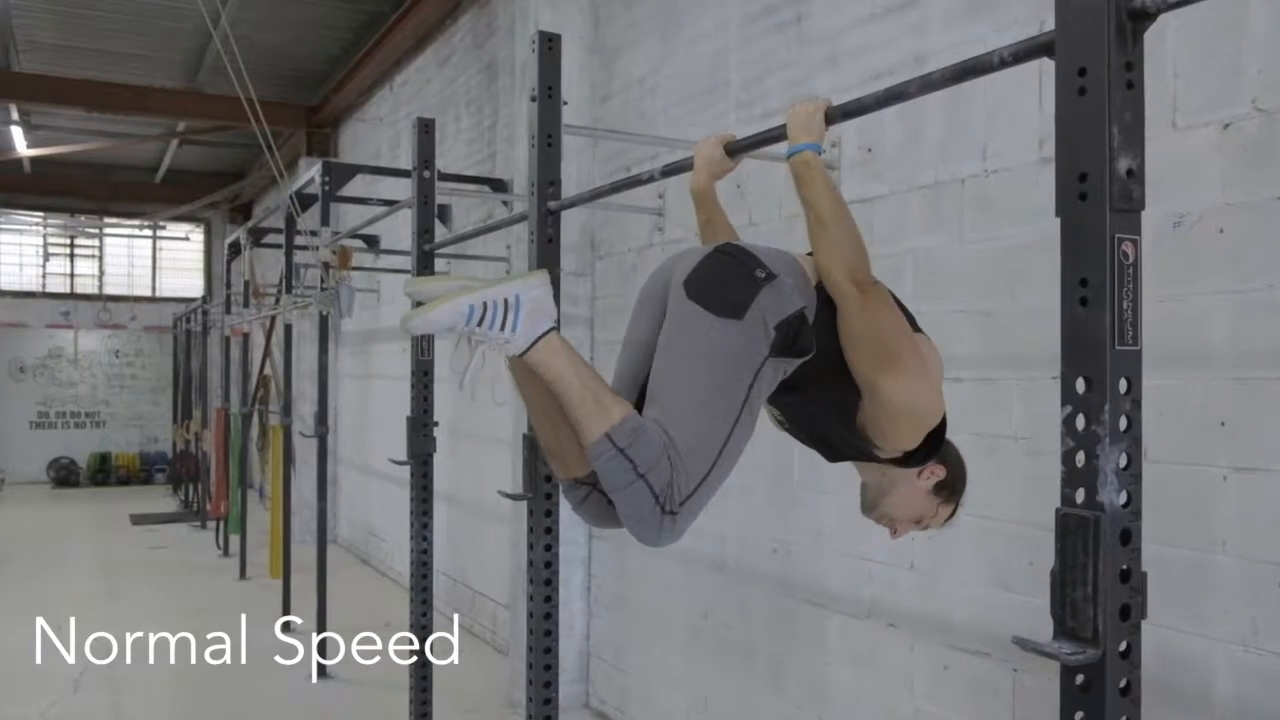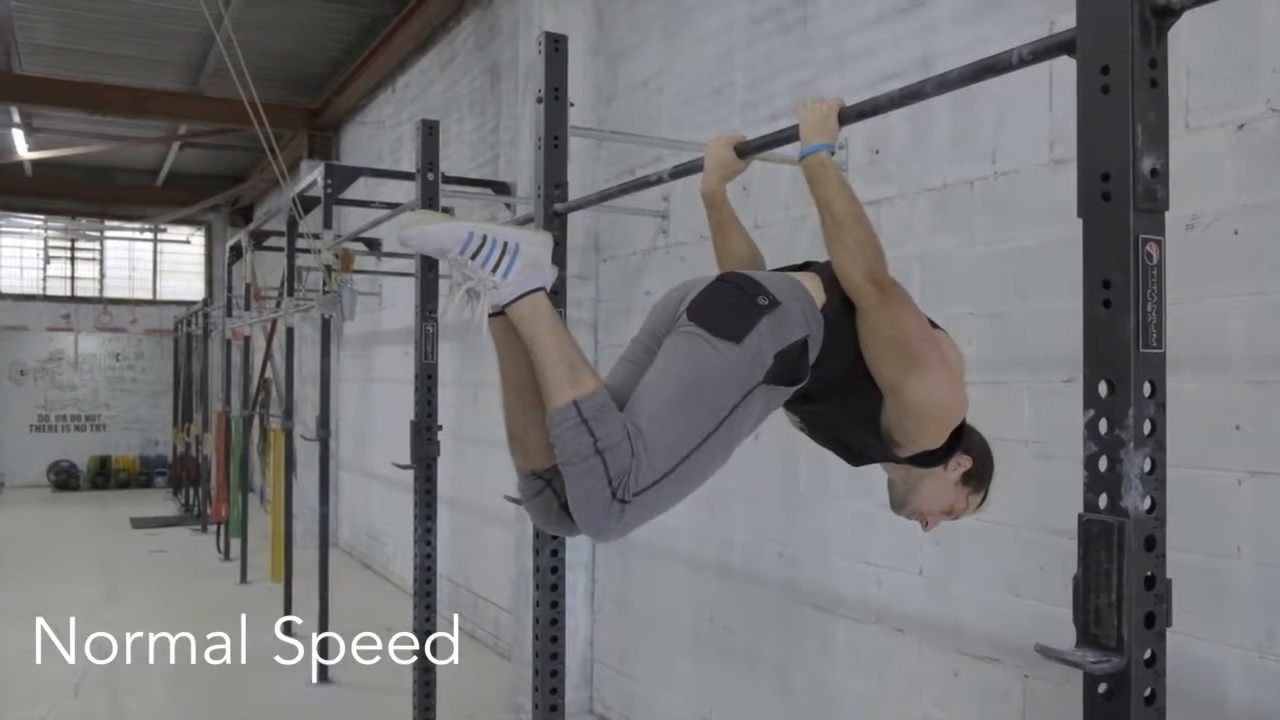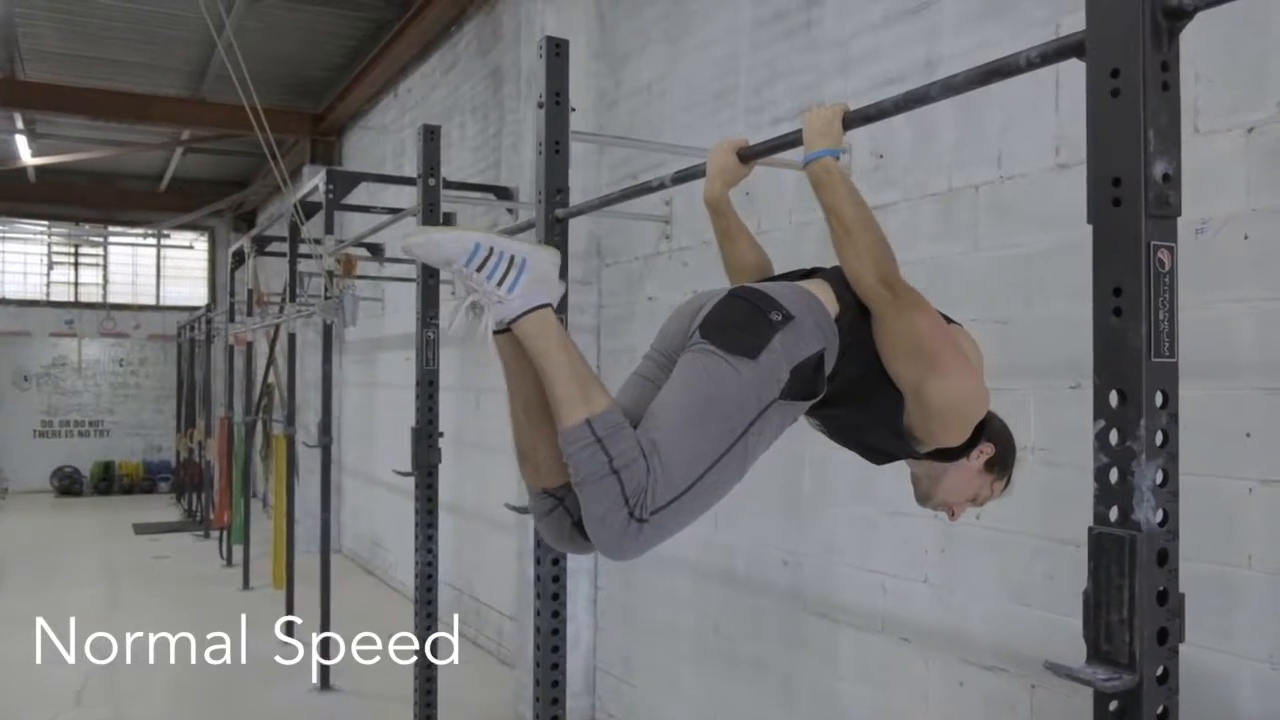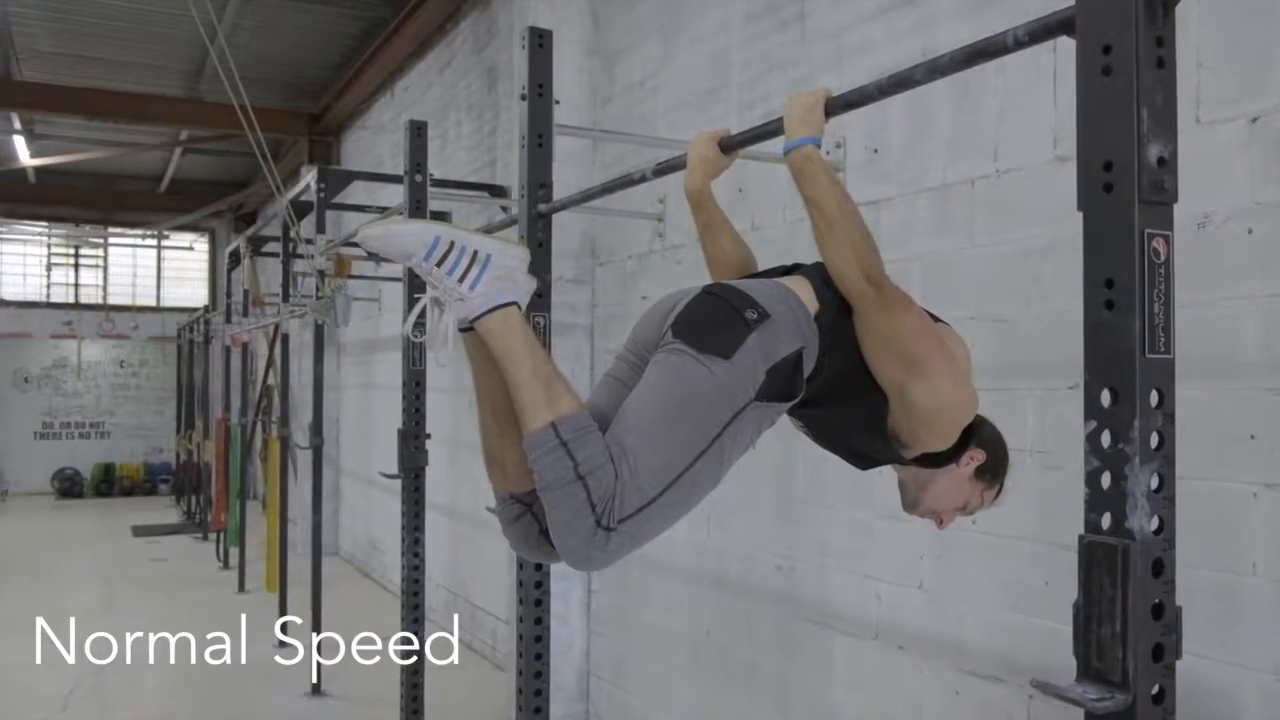
dt=1s
person 1, frame 1
right shoulder: (908, 409)
right elbow: (854, 285)
right wrist: (805, 152)
left hip: (691, 276)
right hip: (738, 305)
left knee: (601, 499)
right knee: (656, 511)
left ankle: (511, 319)
right ankle: (530, 329)
person 1, frame 2
right shoulder: (935, 408)
right elbow: (872, 285)
right wrist: (817, 155)
left hip: (707, 308)
right hip: (756, 331)
left knee: (556, 504)
right knee: (606, 502)
left ankle: (506, 294)
right ankle: (519, 284)
person 1, frame 3
right shoulder: (956, 402)
right elbow: (884, 289)
right wrist: (822, 160)
left hip: (714, 319)
right hip: (769, 344)
left knee: (569, 523)
right knee: (622, 523)
left ankle: (512, 310)
right ankle: (523, 298)
person 1, frame 4
right shoulder: (943, 404)
right elbow: (867, 285)
right wrist: (803, 149)
left hip: (692, 317)
right hip: (744, 343)
left knee: (535, 531)
right knee: (589, 532)
left ankle: (481, 307)
right ankle: (490, 299)
